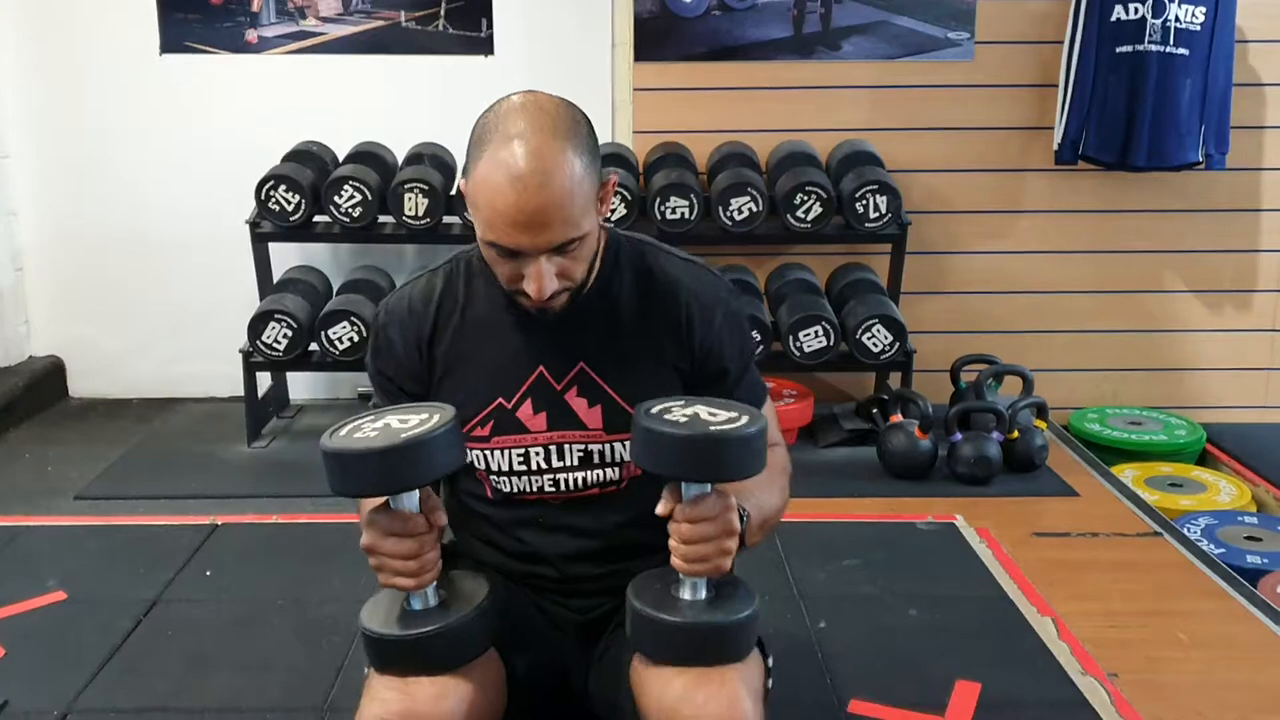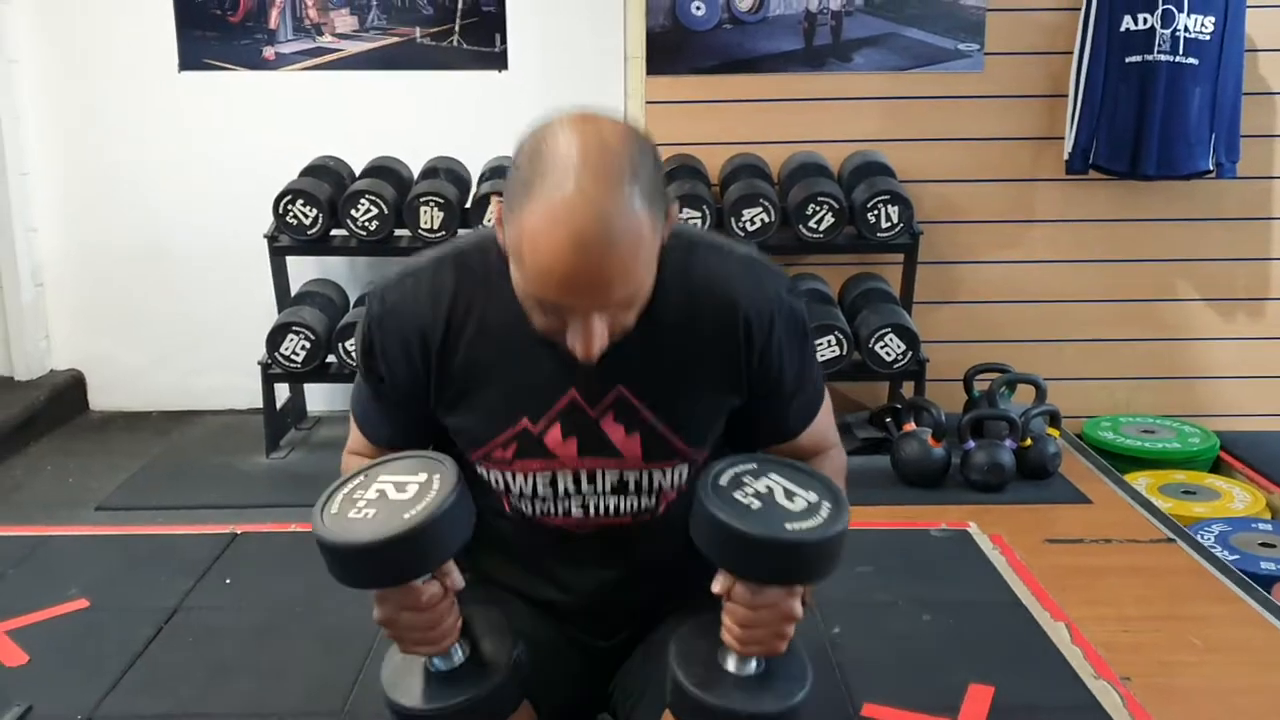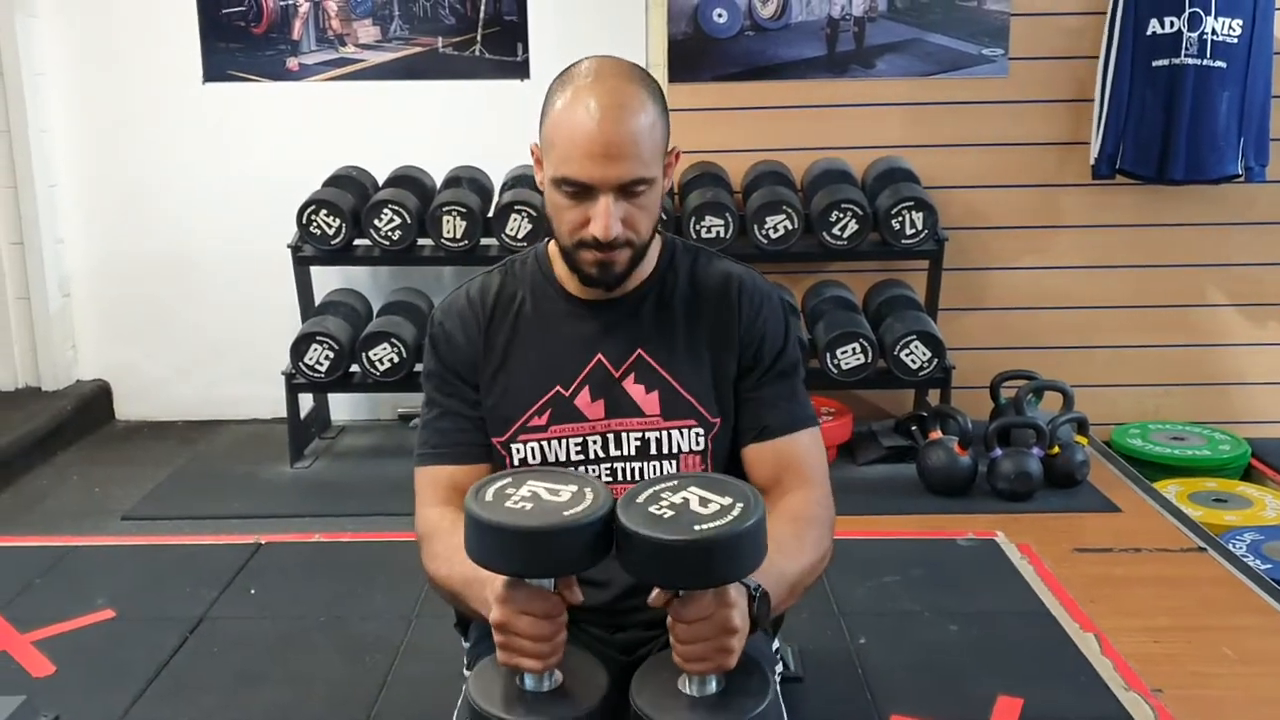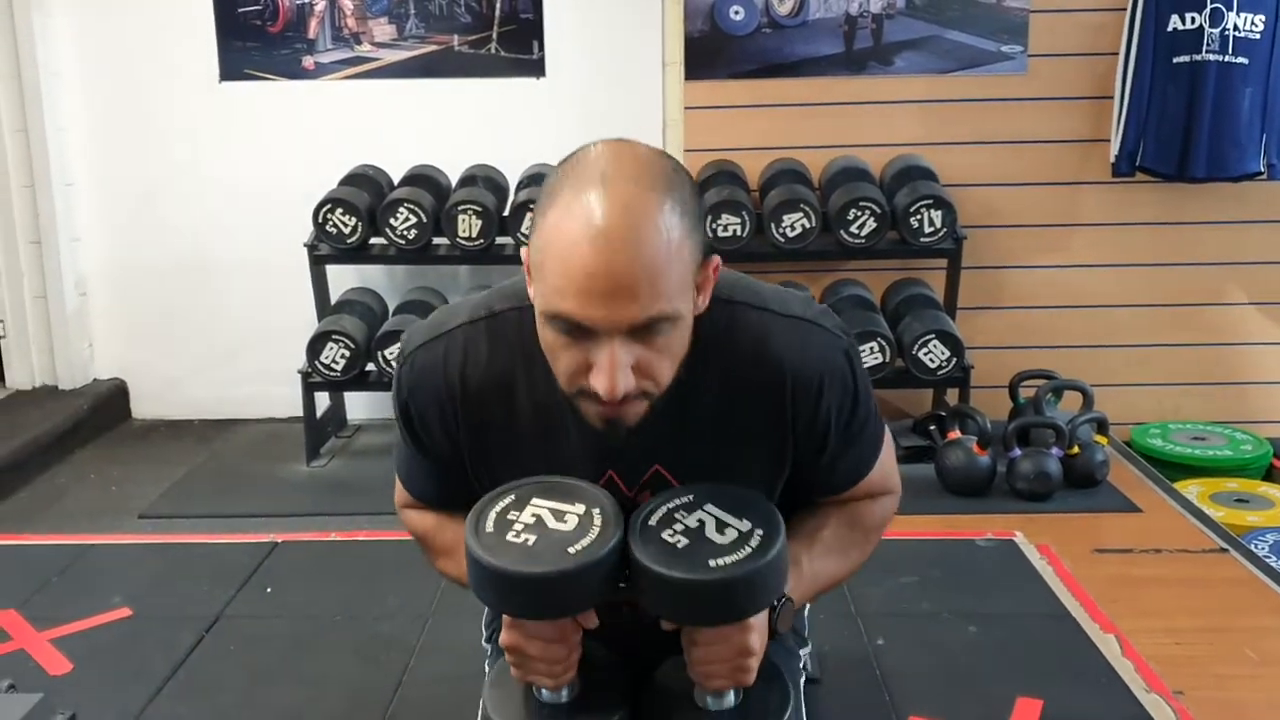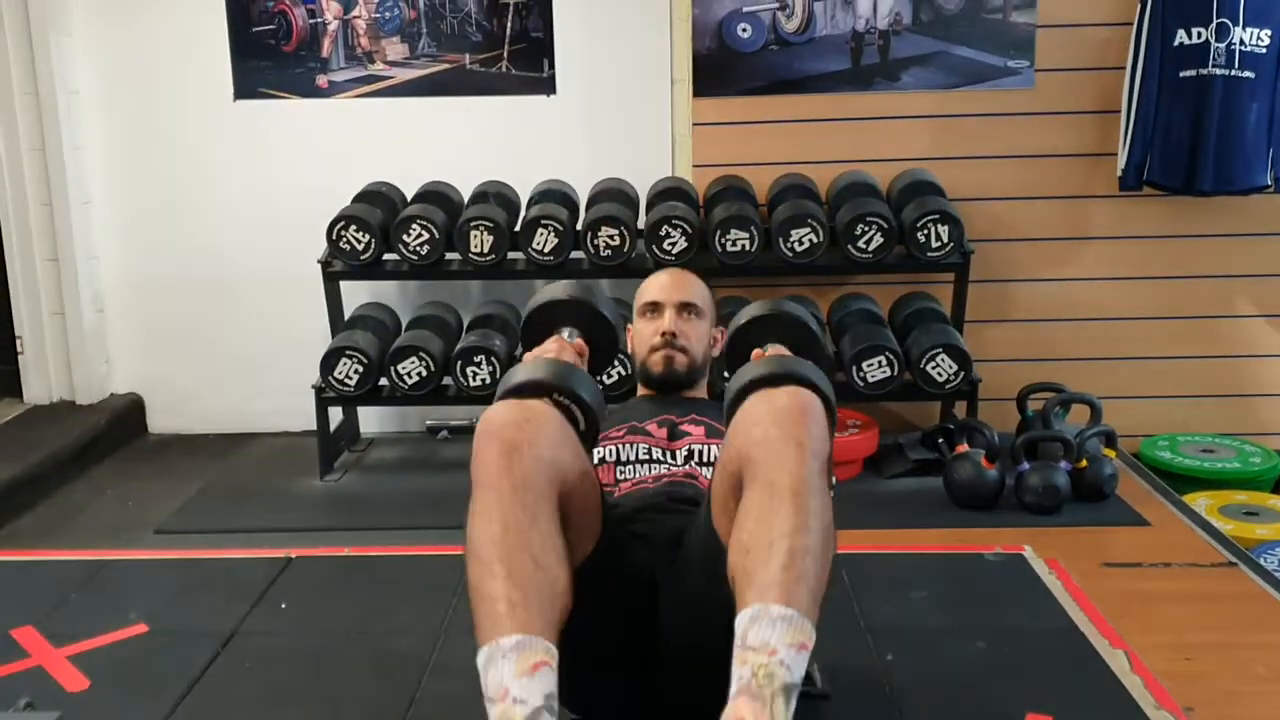
dt=1s
person 1, frame 1
left shoulder: (689, 300)
right shoulder: (415, 320)
left elbow: (765, 454)
left wrist: (735, 514)
right wrist: (392, 521)
right hip: (497, 592)
person 1, frame 2
left shoulder: (745, 302)
right shoulder: (416, 309)
left elbow: (816, 453)
right elbow: (372, 455)
left hip: (686, 606)
right hip: (509, 606)
person 1, frame 3
left shoulder: (743, 308)
right shoulder: (471, 321)
left elbow: (801, 498)
right elbow: (443, 511)
left wrist: (748, 593)
right wrist: (493, 589)
left hip: (700, 633)
right hip: (535, 635)
person 1, frame 4
left shoulder: (801, 357)
right shoulder: (446, 366)
left elbow: (869, 495)
right elbow: (425, 507)
left wrist: (772, 597)
left hip: (725, 633)
right hip: (552, 633)
person 1, frame 5
left shoulder: (749, 425)
right elbow: (518, 527)
left wrist: (786, 410)
right wrist: (542, 404)
left hip: (718, 640)
right hip: (601, 626)
left knee: (789, 410)
right knee: (511, 423)
